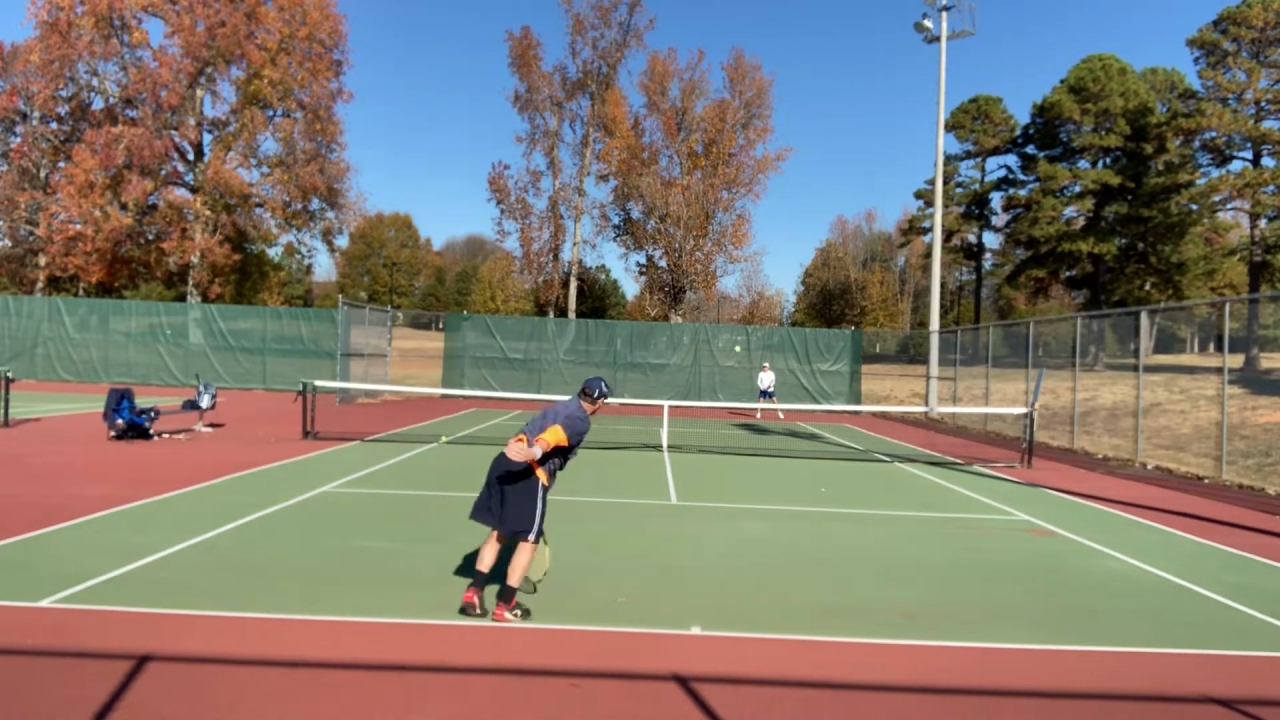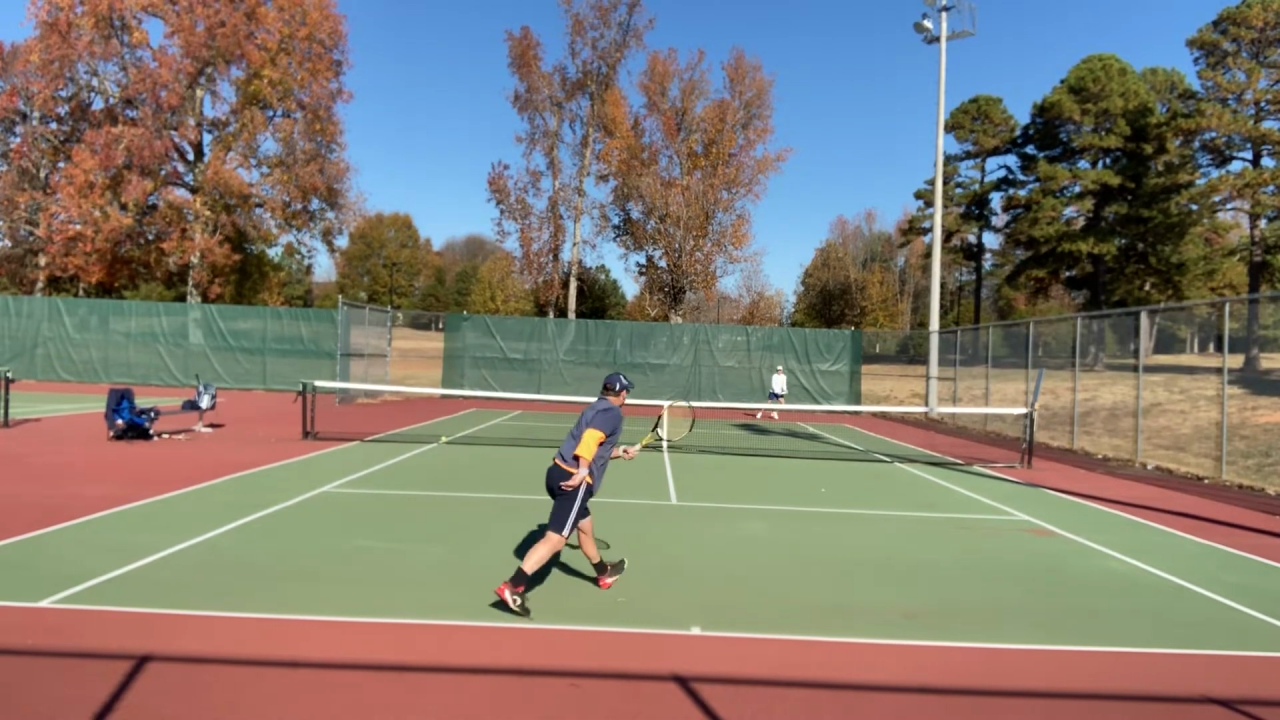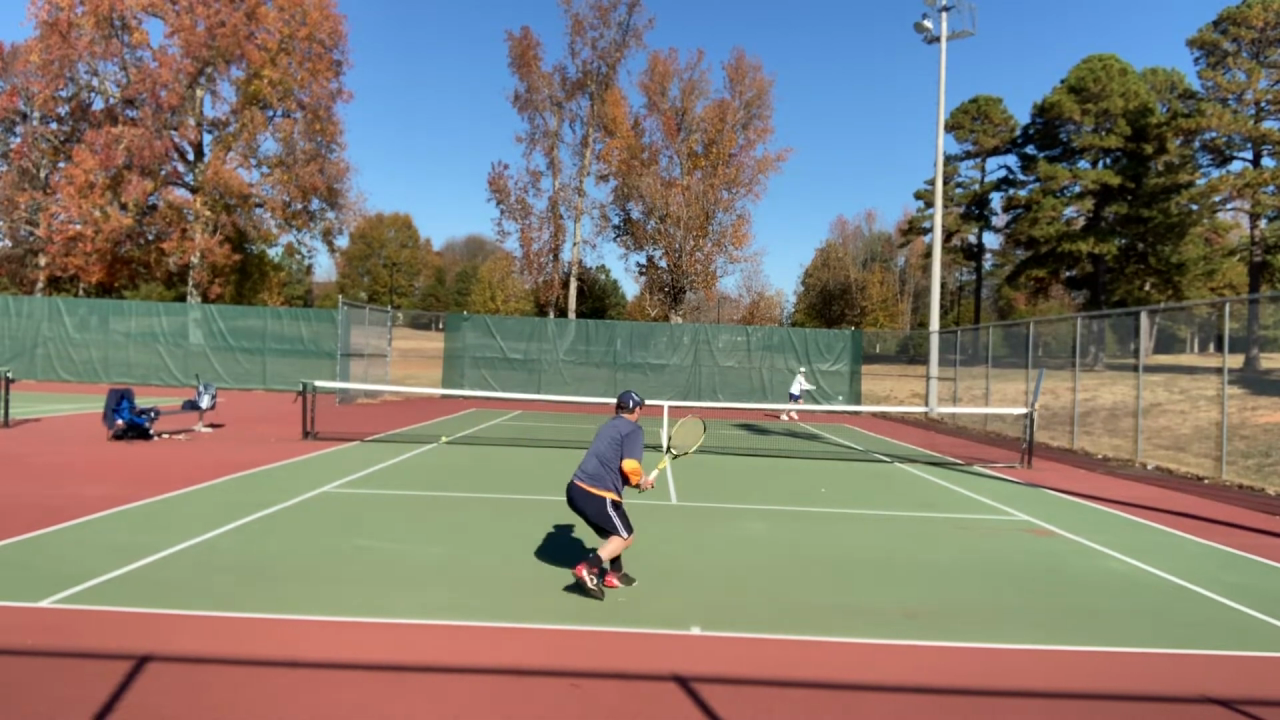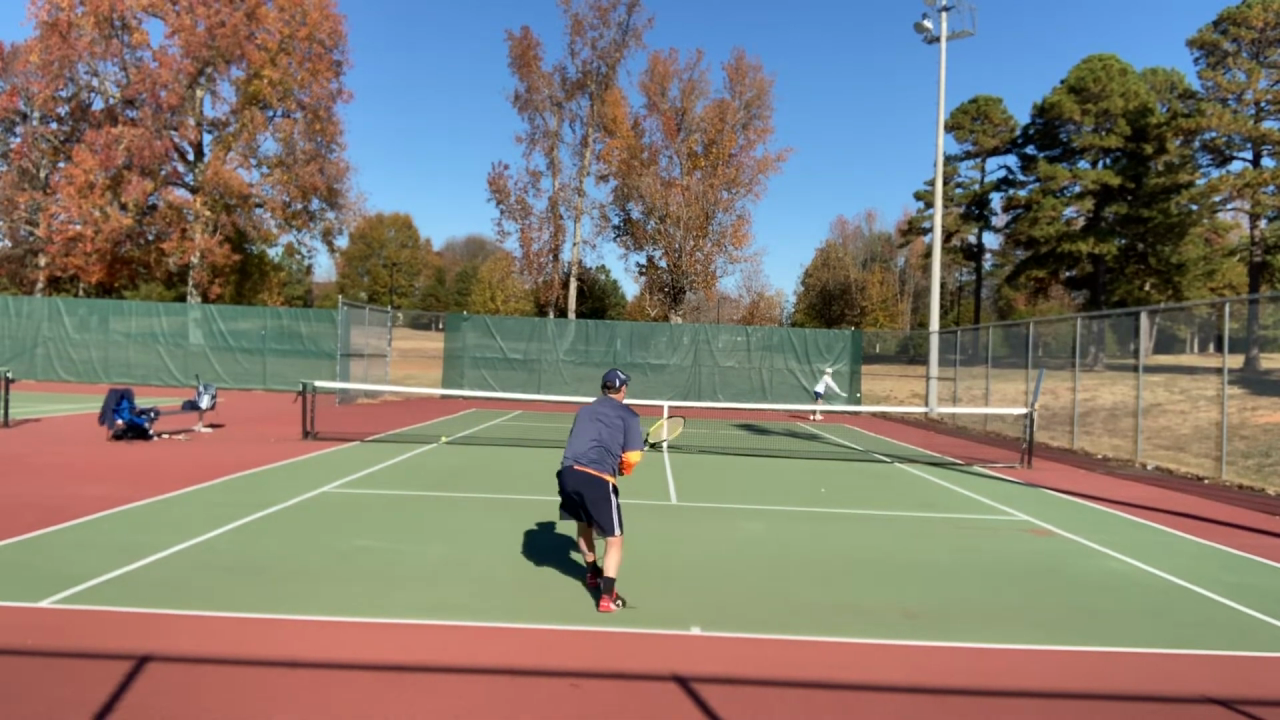
dt=0.3s
person 1, frame 1
left shoulder: (563, 407)
right shoulder: (581, 421)
right elbow: (554, 437)
right wrist: (534, 453)
left hip: (504, 463)
right hip: (526, 476)
left knee: (497, 535)
right knee: (528, 543)
left ankle: (473, 593)
right ankle: (505, 604)
person 1, frame 2
left shoulder: (594, 408)
right shoulder: (613, 414)
right elbow: (591, 438)
left wrist: (622, 451)
right wrist: (582, 472)
left hip: (559, 472)
right hip: (573, 480)
left knee: (586, 526)
right knee: (555, 539)
left ankle: (604, 573)
right ankle: (513, 587)
person 1, frame 3
left shoulder: (608, 426)
right shoulder: (633, 430)
right elbow: (630, 467)
left wrist: (638, 480)
right wrist: (640, 482)
left hip: (577, 489)
right hip: (597, 496)
left knee: (613, 530)
right knee: (625, 536)
left ankle: (615, 573)
right ankle: (588, 568)
person 1, frame 4
left shoulder: (585, 410)
right shoulder: (629, 416)
right elbow: (632, 457)
right wrist: (622, 469)
left hip: (568, 473)
right hip: (598, 481)
left knee: (585, 526)
right knee: (614, 540)
left ankle: (593, 573)
right ankle: (607, 597)
